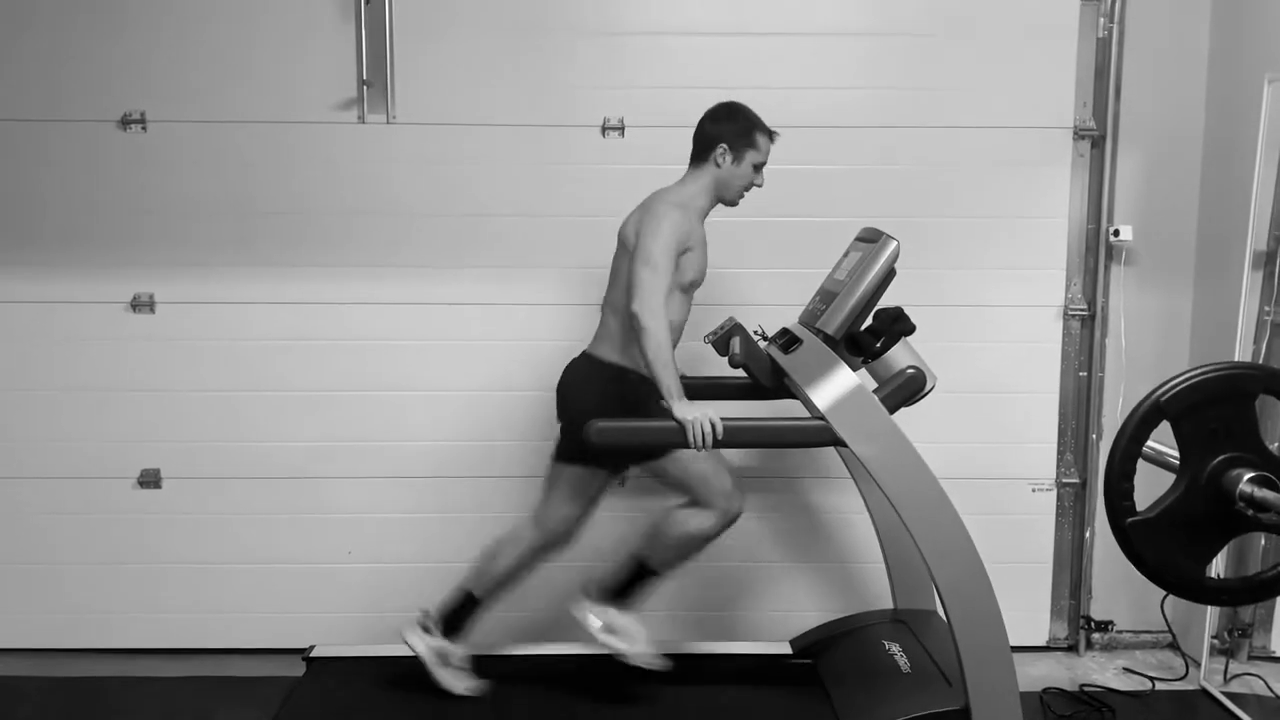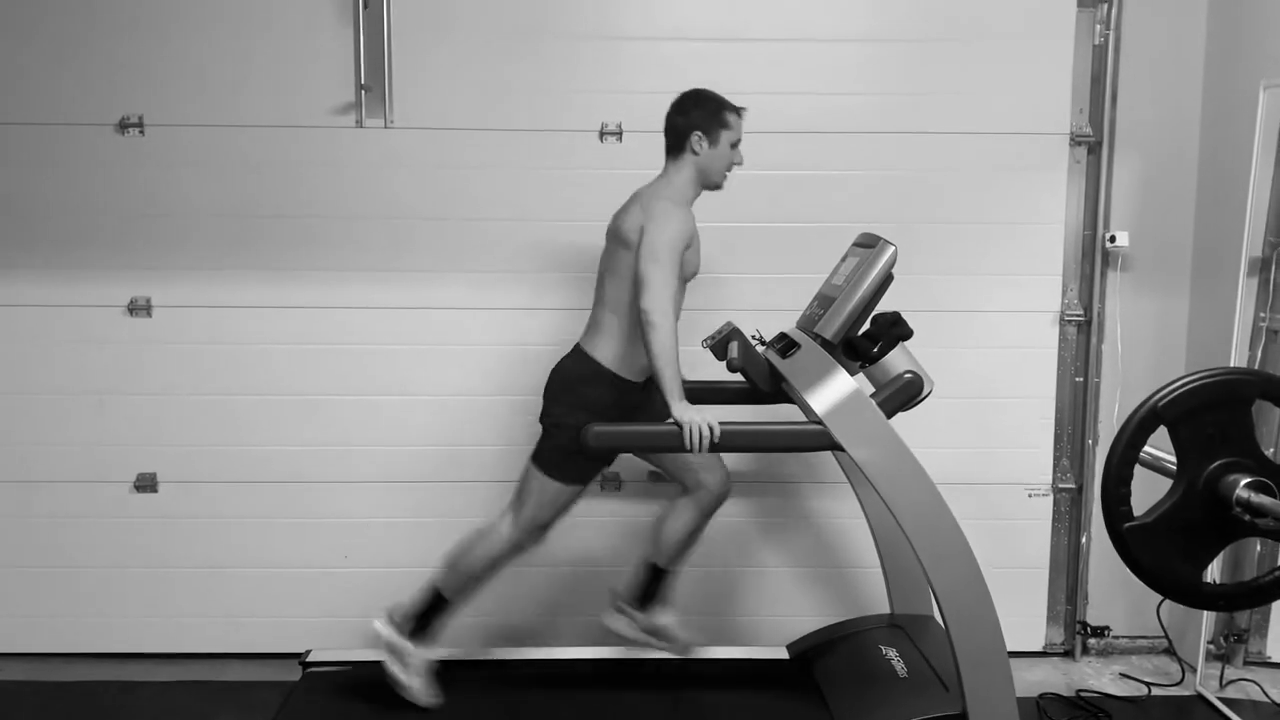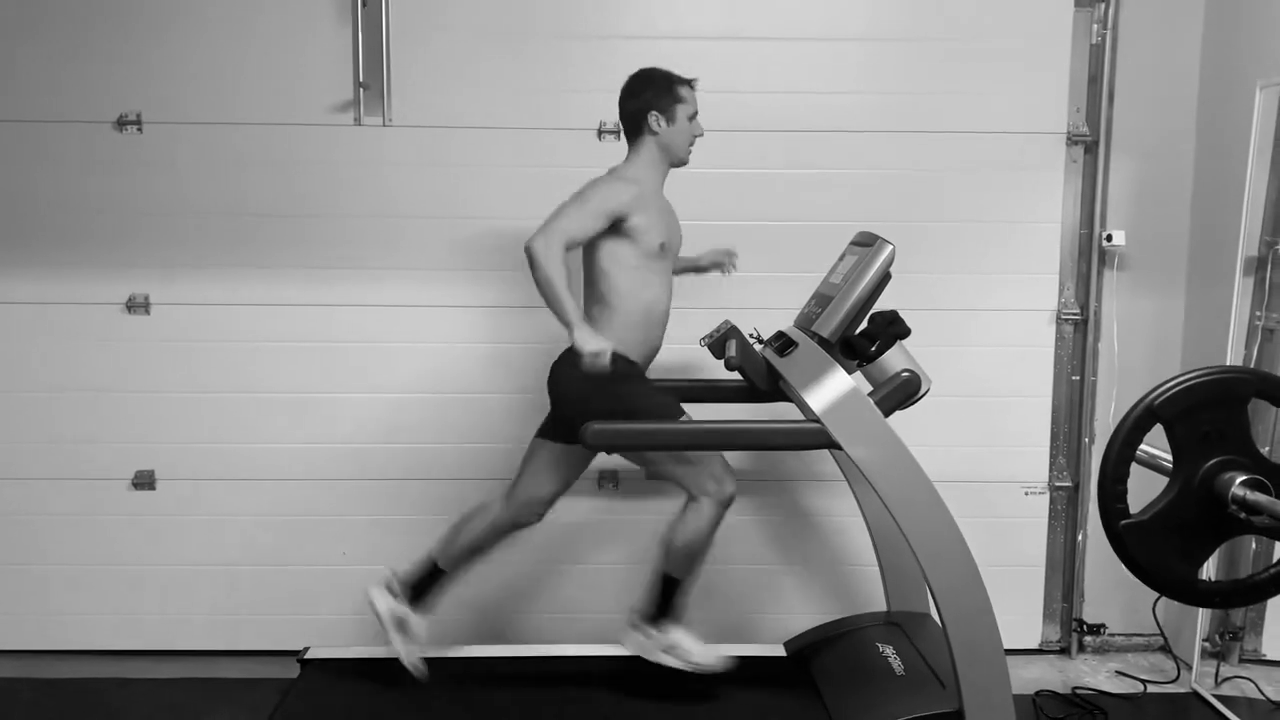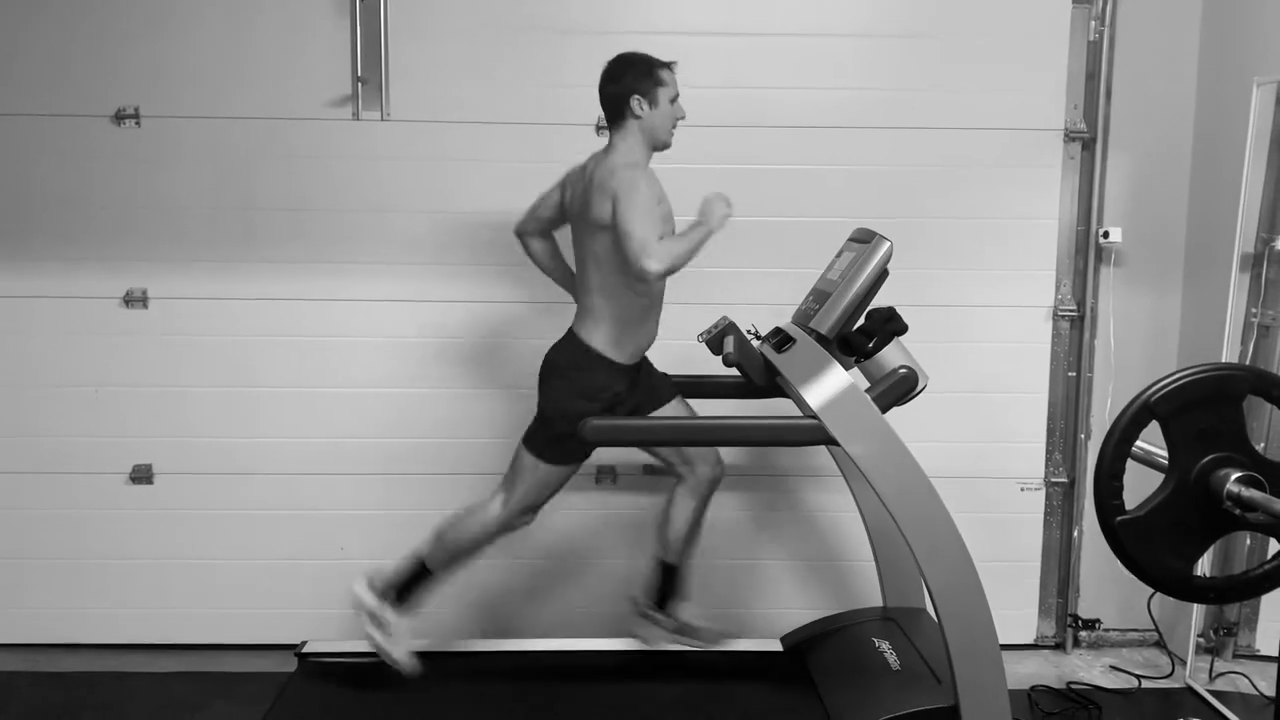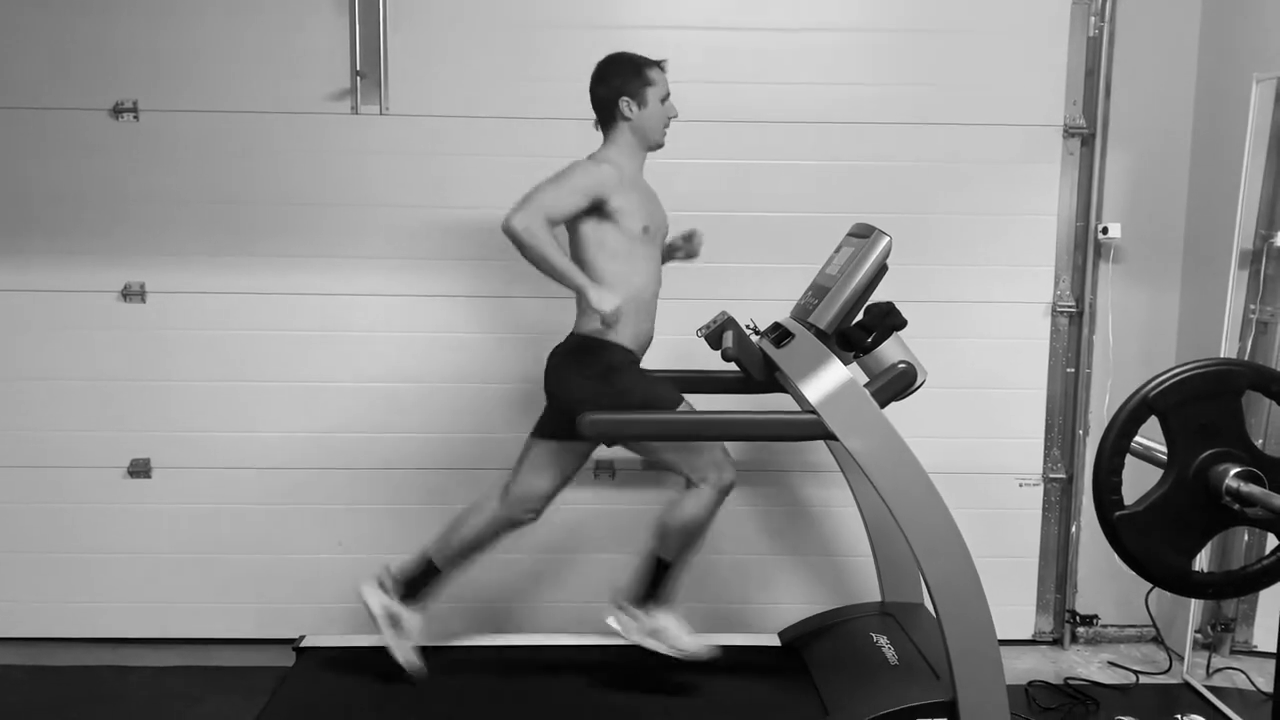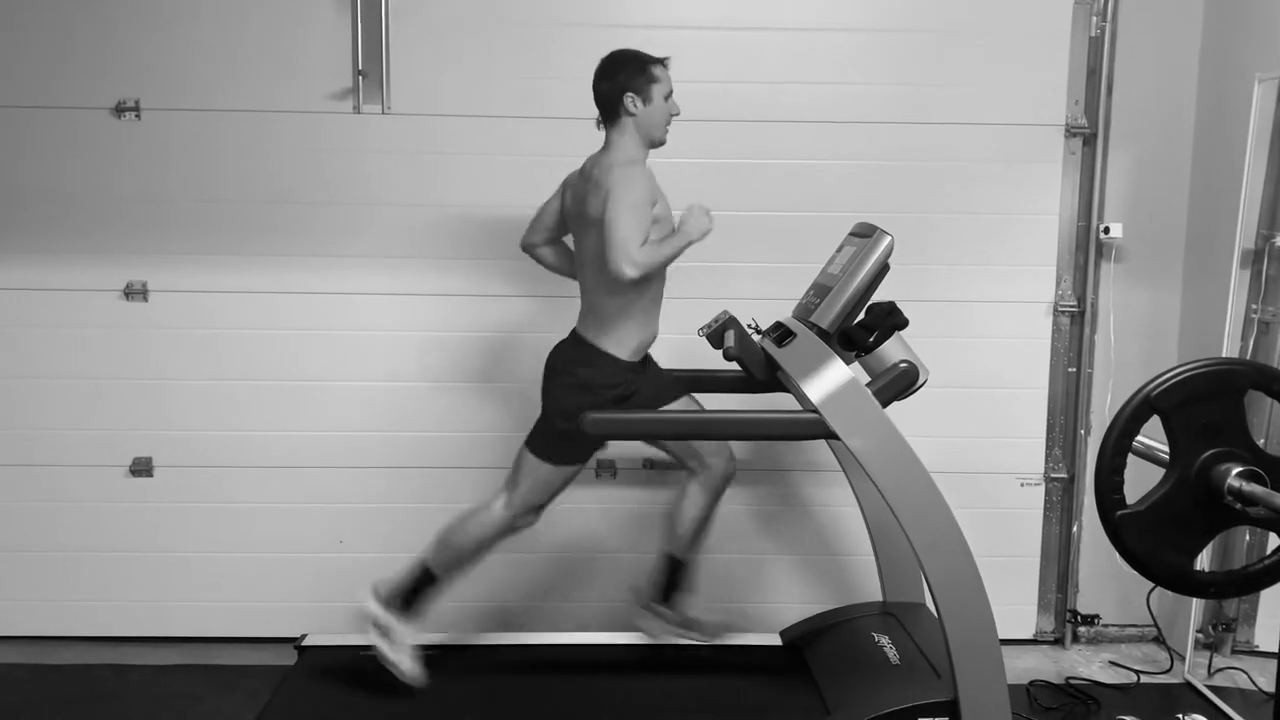
dt=0.3s
person 1, frame 1
left shoulder: (684, 215)
right shoulder: (670, 215)
right elbow: (645, 309)
left wrist: (669, 395)
right wrist: (678, 403)
left hip: (611, 386)
right hip: (609, 388)
left knee: (550, 525)
right knee: (722, 499)
left ankle: (442, 632)
right ankle: (608, 601)
person 1, frame 2
left shoulder: (660, 206)
right shoulder: (668, 213)
right elbow: (652, 304)
right wrist: (678, 405)
left hip: (620, 386)
right hip: (600, 390)
left knee: (712, 483)
right knee: (527, 526)
left ankle: (639, 605)
right ankle: (412, 632)
person 1, frame 3
left shoulder: (646, 194)
right shoulder: (621, 189)
right elbow: (540, 244)
left wrist: (694, 264)
right wrist: (580, 328)
left hip: (603, 378)
right hip: (603, 380)
left knee: (524, 502)
right knee: (717, 487)
left ankle: (407, 597)
right ankle: (655, 623)
person 1, frame 4
left shoulder: (593, 172)
right shoulder: (630, 178)
left elbow: (528, 229)
right elbow: (652, 262)
right wrist: (707, 224)
left hip: (622, 368)
right hip: (587, 373)
left knee: (705, 470)
right knee: (516, 507)
left ankle: (660, 605)
right ankle: (390, 596)
person 1, frame 5
left shoulder: (627, 180)
right shoulder: (598, 173)
right elbow: (520, 221)
left wrist: (670, 250)
right wrist: (589, 290)
left hip: (599, 368)
right hip: (595, 368)
left knee: (520, 500)
right knee: (717, 474)
left ankle: (402, 594)
right ankle: (642, 605)
person 1, frame 6
left shoulder: (595, 173)
right shoulder: (626, 174)
left elbow: (535, 241)
right elbow: (628, 266)
right wrist: (689, 233)
left hip: (627, 365)
right hip: (592, 373)
left knee: (718, 463)
right knee: (521, 507)
left ankle: (662, 601)
right ankle: (397, 606)
